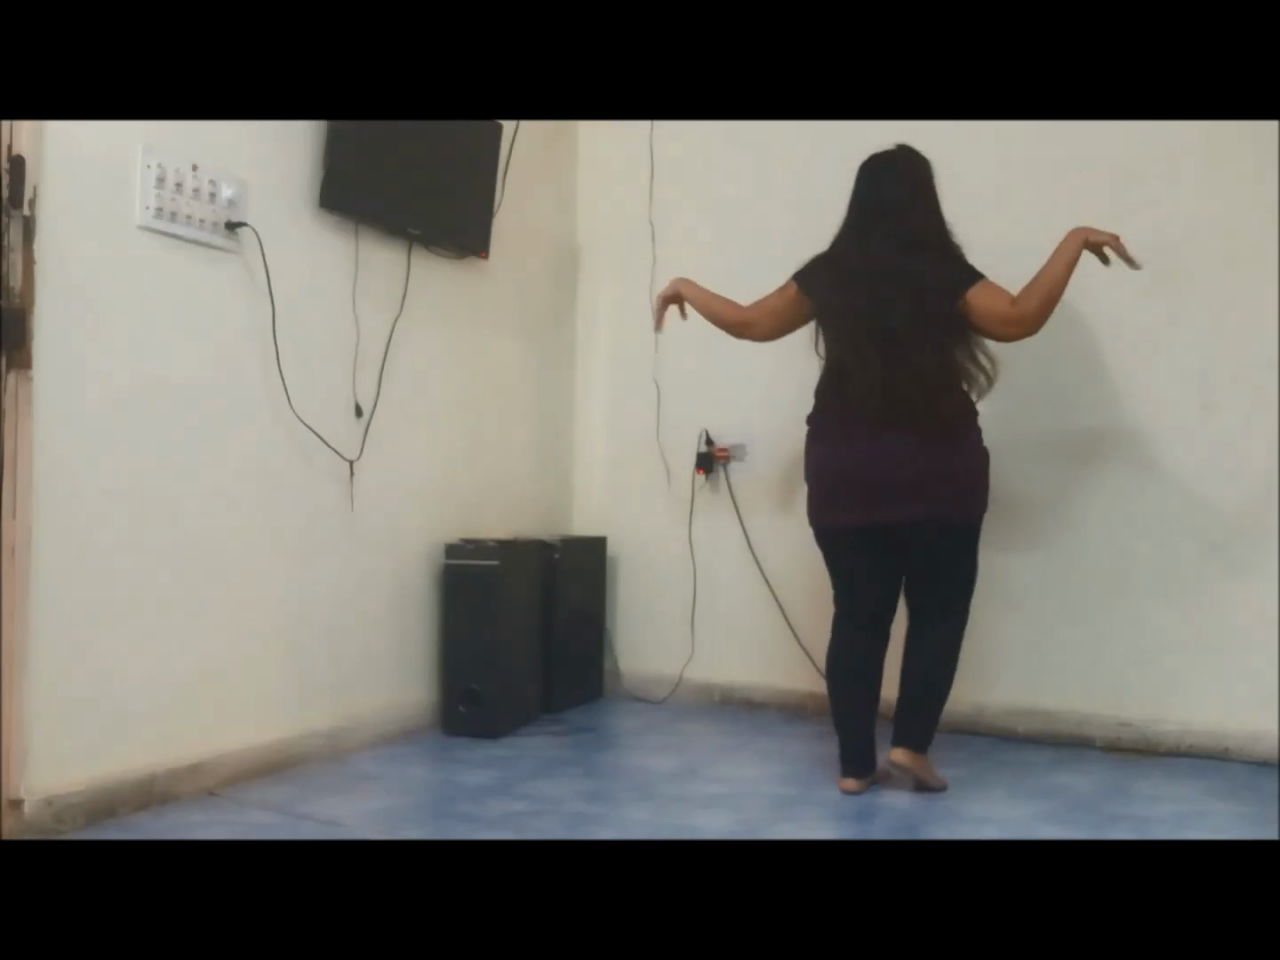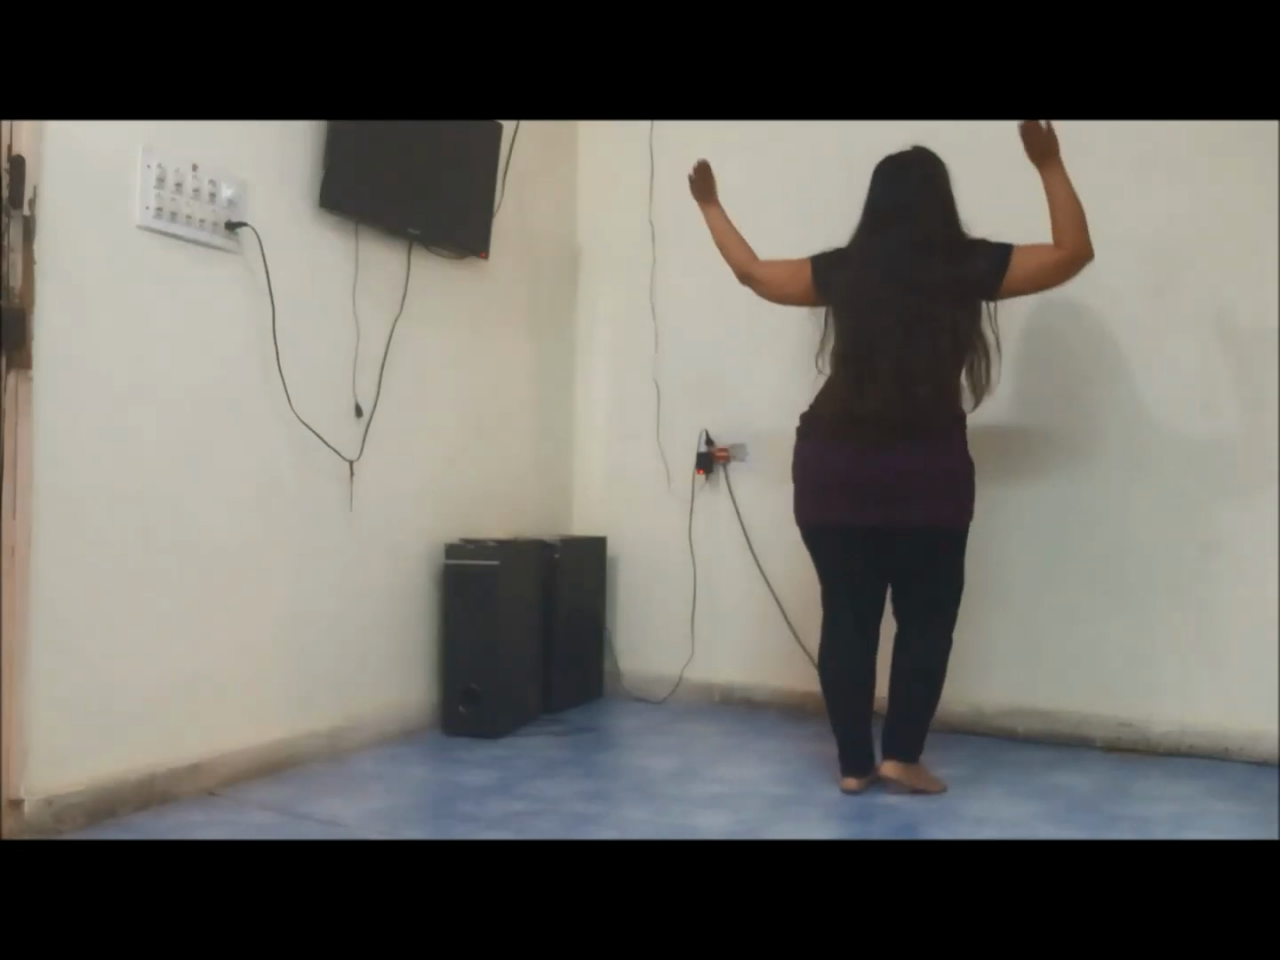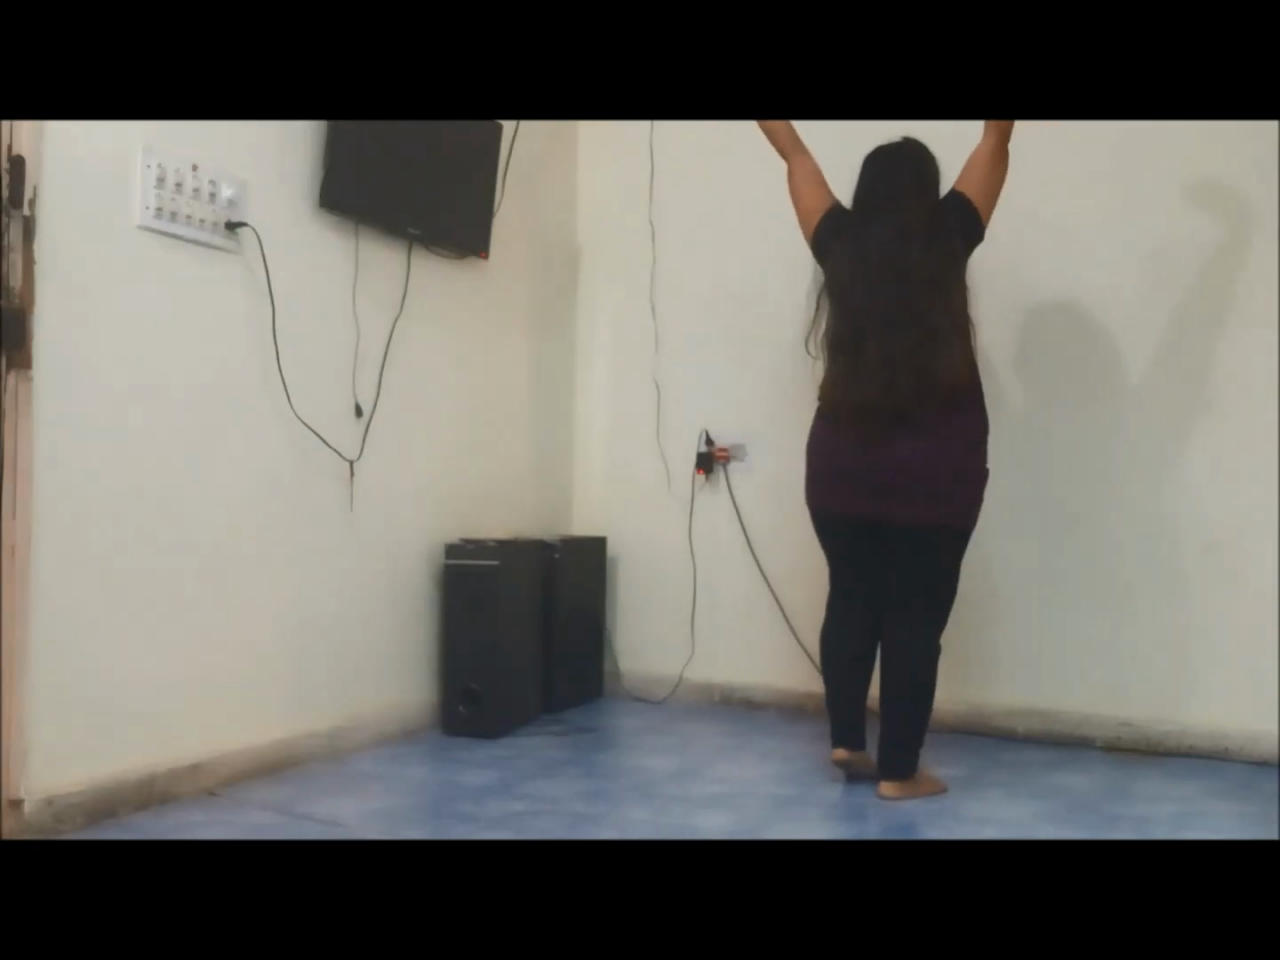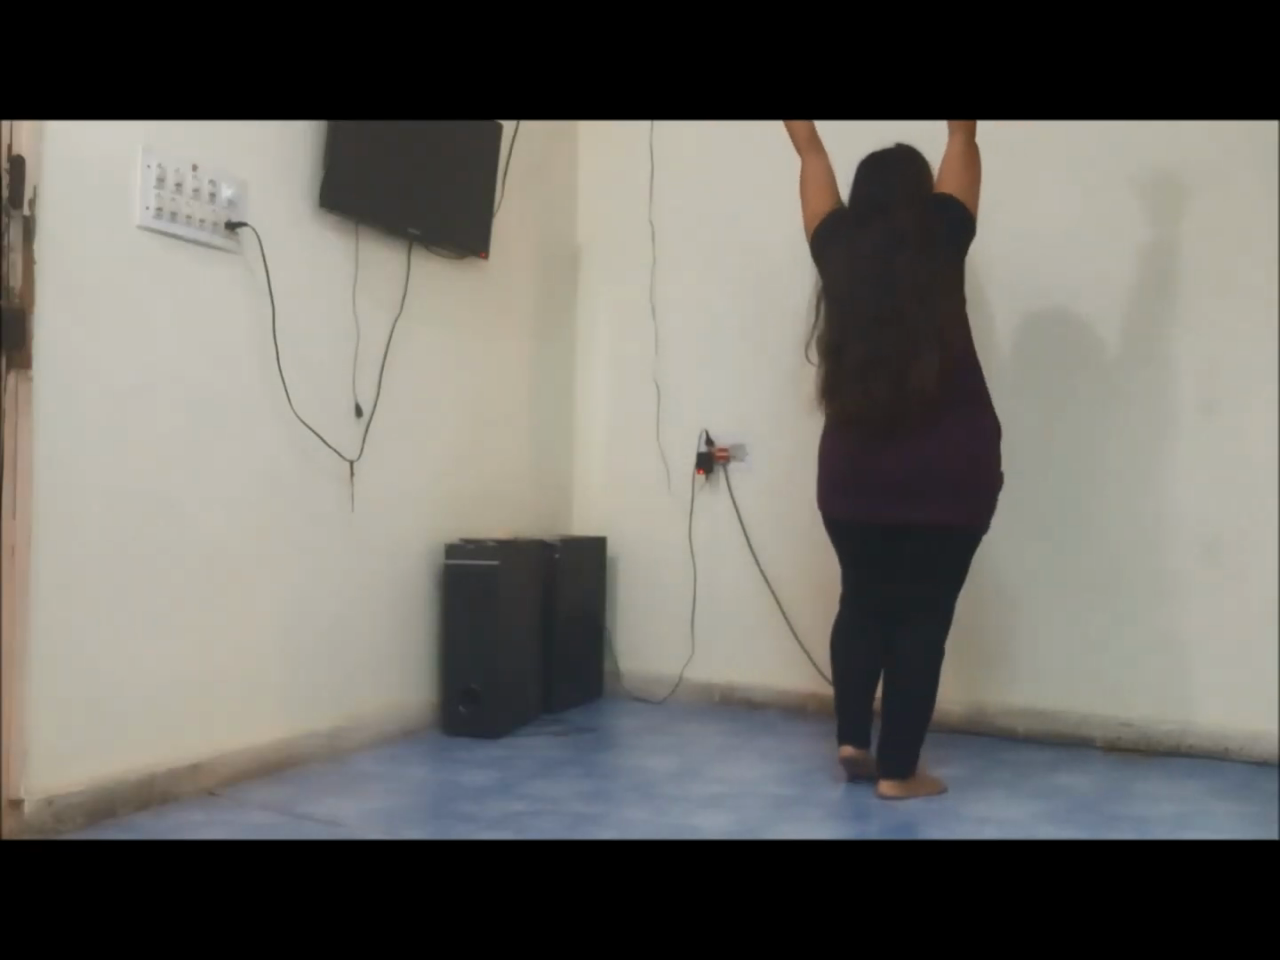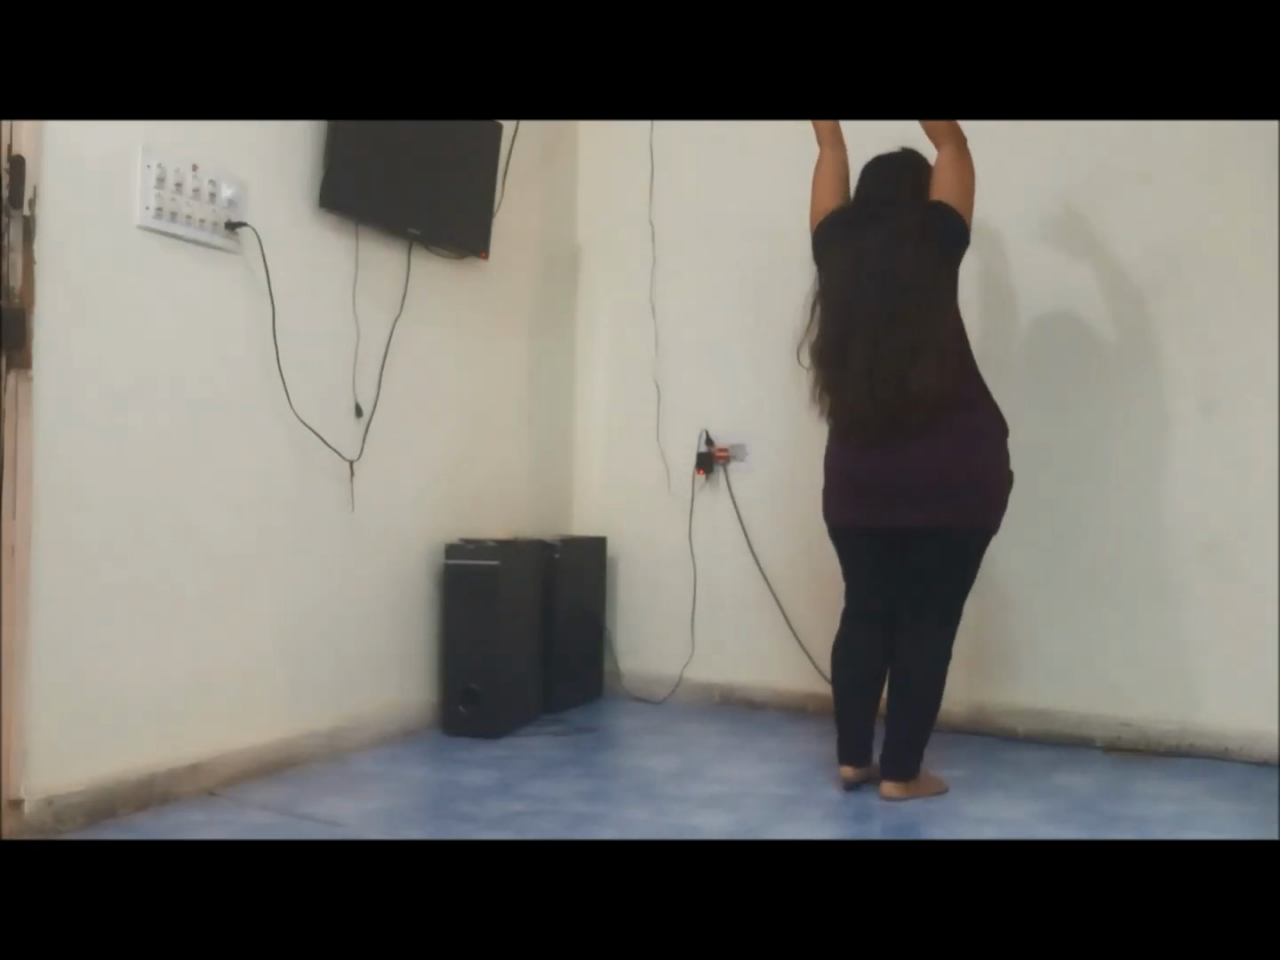
dt=1s
person 1, frame 1
left shoulder: (830, 274)
right shoulder: (942, 273)
left elbow: (749, 323)
right elbow: (1017, 319)
left wrist: (683, 288)
right wrist: (1072, 244)
left hip: (845, 471)
right hip: (936, 469)
left knee: (857, 616)
right knee: (938, 611)
left ankle: (855, 764)
right ankle: (911, 744)
person 1, frame 2
left shoulder: (844, 271)
right shoulder: (965, 268)
left elbow: (753, 273)
right elbow: (1072, 254)
left wrist: (710, 208)
right wrist: (1049, 165)
left hip: (832, 469)
right hip: (926, 474)
left knee: (846, 617)
right knee: (926, 617)
left ankle: (853, 763)
right ankle: (902, 755)
person 1, frame 3
left shoulder: (840, 244)
right shoulder: (946, 239)
left elbow: (793, 153)
right elbow: (996, 140)
left hip: (842, 459)
right hip: (933, 467)
left knee: (851, 602)
right knee: (915, 618)
left ankle: (846, 742)
right ankle: (899, 769)
person 1, frame 4
left shoulder: (837, 248)
right shoulder: (940, 242)
left elbow: (810, 151)
right elbow: (962, 140)
left hip: (853, 464)
right hip: (946, 468)
left knee: (863, 604)
right knee: (921, 618)
left ankle: (853, 740)
right ankle: (898, 768)
person 1, frame 5
left shoulder: (836, 249)
right shoulder: (935, 246)
left elbow: (830, 148)
right elbow: (952, 146)
left hip: (858, 470)
right hip: (952, 471)
left knee: (865, 615)
right knee: (928, 623)
left ankle: (852, 757)
right ankle: (900, 771)
